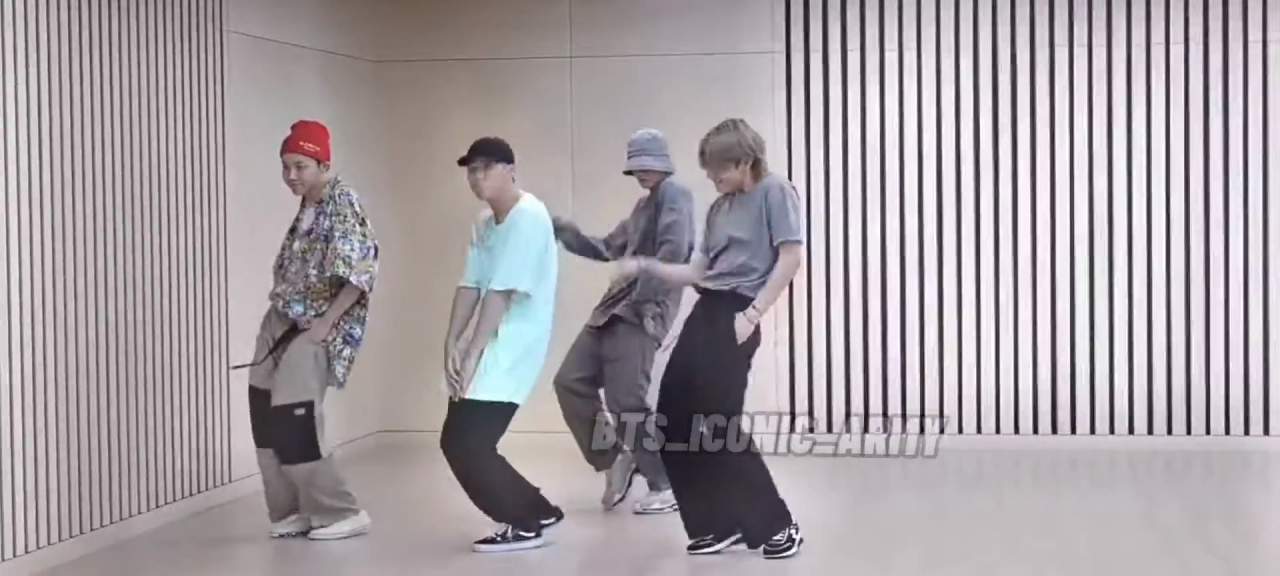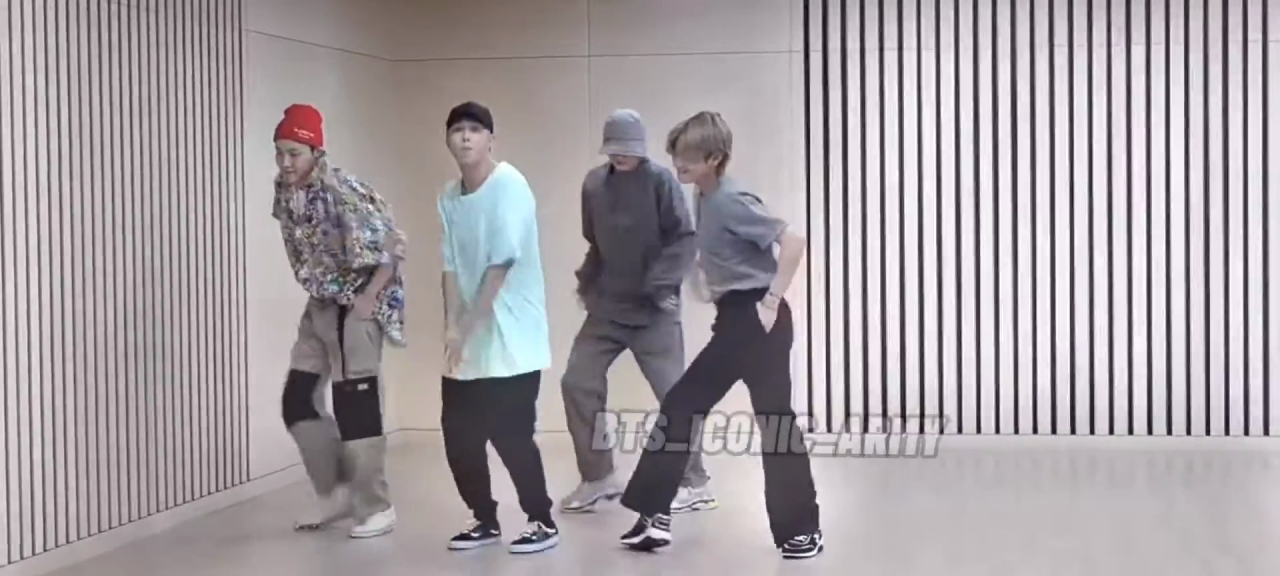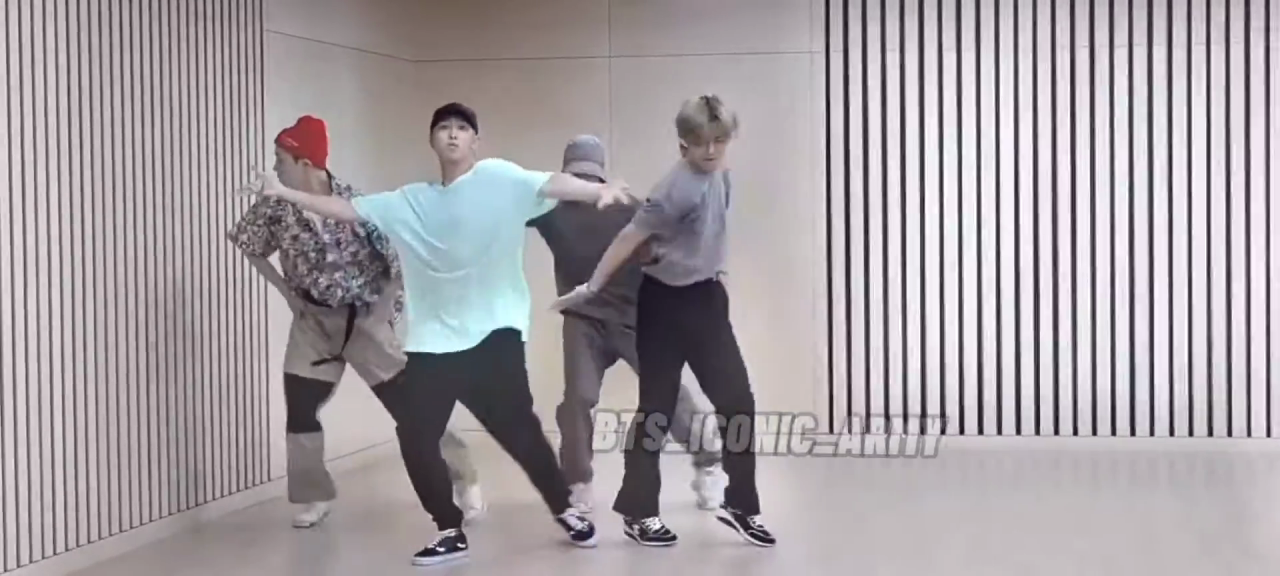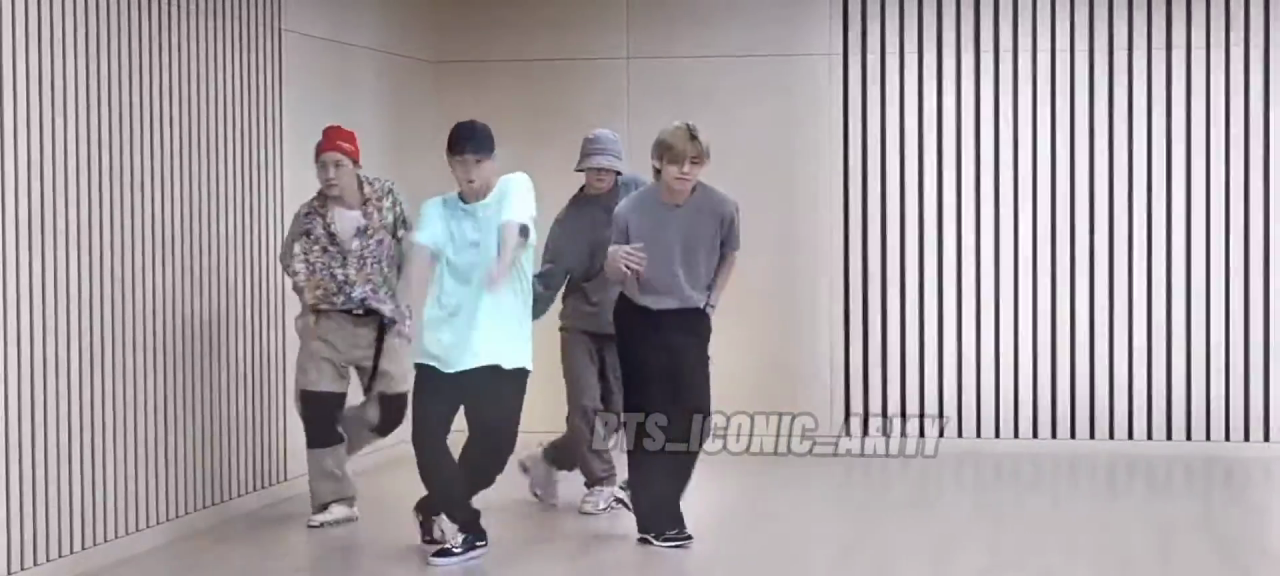
dt=0.4s
person 1, frame 1
left shoulder: (529, 217)
right shoulder: (485, 224)
left elbow: (501, 294)
right elbow: (470, 287)
left wrist: (470, 358)
right wrist: (451, 345)
left hip: (510, 353)
right hip: (486, 352)
left knee: (467, 444)
right knee: (459, 441)
left ankle: (522, 524)
right ankle: (537, 508)
person 1, frame 2
left shoulder: (509, 185)
right shoulder: (449, 199)
left elbow: (500, 263)
right elbow: (453, 266)
left wrist: (469, 326)
right wrist: (453, 329)
left hip: (515, 332)
right hip: (471, 336)
left knee: (510, 431)
right knee: (458, 432)
left ankle: (542, 519)
right ankle: (484, 518)
person 1, frame 3
left shoulder: (500, 178)
right shoulder: (412, 199)
left elbow: (550, 185)
right elbow: (351, 210)
left wrist: (597, 188)
right wrist: (287, 195)
left hip: (495, 329)
right hip: (433, 338)
left knee: (516, 425)
right knee: (416, 434)
left ankle: (562, 506)
right ankle: (451, 529)
person 1, frame 4
left shoulder: (515, 187)
right shoulder: (436, 209)
left elbow: (514, 227)
right elbow: (423, 250)
left wrist: (504, 258)
left hip: (499, 349)
right hip: (441, 347)
left knee: (493, 446)
right knee: (428, 439)
left ankle: (436, 512)
right ankle: (468, 528)
person 2, frame 1
left shoulder: (777, 192)
right shoulder: (719, 207)
left elbow: (791, 258)
left wrist: (753, 314)
right wrist: (646, 266)
left hip: (733, 319)
right hip: (703, 315)
left knee: (719, 427)
right knee: (671, 423)
left ankle: (778, 525)
right ankle: (726, 521)
person 2, frame 2
left shoulder: (730, 199)
right shoulder: (705, 195)
left elbow: (793, 242)
left wrist: (772, 299)
left hip: (757, 317)
right hip: (734, 318)
left knee: (774, 420)
right knee: (680, 406)
left ankle: (801, 528)
right ankle: (654, 515)
person 2, frame 3
left shoulder: (720, 175)
right shoulder: (679, 187)
right elbow: (632, 237)
left wrist: (716, 269)
right wrist: (590, 286)
left hip: (708, 297)
right hip: (666, 300)
left knee: (736, 399)
right knee: (657, 407)
left ankle: (741, 507)
right ankle: (639, 513)
person 2, frame 4
left shoulder: (720, 206)
right shoulder: (631, 209)
left elbow: (728, 257)
right elbow: (614, 267)
left wrist: (711, 302)
right wrist: (617, 260)
left hip: (690, 323)
right hip: (640, 321)
left knee: (696, 422)
right knee: (649, 421)
left ankle: (654, 501)
right ankle: (658, 521)
person 3, frame 1
left shoulder: (344, 204)
right shoulder: (306, 206)
left elbow: (360, 273)
left wrist: (327, 324)
right wrist: (280, 309)
left hip: (313, 331)
right hip: (280, 323)
left knee: (294, 425)
right knee: (268, 424)
left ankle: (344, 514)
right ankle: (296, 511)
person 3, frame 2
left shoulder: (339, 188)
right shoulder: (284, 187)
left elbow: (384, 240)
left wrist: (371, 296)
right wrist: (307, 280)
left hip: (357, 305)
right hip: (319, 306)
left knee: (356, 404)
right knee: (297, 399)
left ankle: (375, 508)
right ankle: (339, 490)
person 3, frame 3
right shoulder: (276, 204)
left elbow: (397, 258)
right elbow: (250, 245)
left wrist: (386, 309)
right wrist: (285, 290)
left hip: (362, 314)
right hip: (312, 314)
right knee: (300, 408)
left ankle: (462, 478)
right ankle: (316, 498)
person 3, frame 4
left shoulder: (386, 199)
right shoulder: (309, 216)
left elbow: (407, 256)
right elbow: (289, 265)
left wrist: (398, 306)
right wrist: (308, 303)
left hip: (381, 323)
right hip: (329, 323)
left knee: (387, 413)
right knee: (318, 411)
left ankle: (335, 446)
right ankle: (336, 502)
person 4, frame 1
left shoulder: (674, 195)
right shoulder: (645, 204)
left elbow: (674, 251)
right elbow: (609, 248)
left wrist: (649, 300)
right wrist: (565, 232)
left hip: (641, 312)
right hip: (615, 309)
left knee: (627, 402)
right knee: (569, 381)
left ankle: (669, 486)
right ankle: (613, 459)
person 4, frame 2
left shoulder: (660, 180)
right shoulder: (594, 182)
left elbow: (685, 240)
left wrist: (658, 281)
right wrist: (588, 280)
left hip: (653, 308)
right hip: (605, 306)
left knee: (673, 393)
right knee: (577, 384)
left ankle: (694, 484)
right ankle: (598, 479)
person 4, frame 3
left shoulder: (626, 204)
right shoulder: (556, 207)
left hip: (634, 316)
right hip: (584, 318)
right knee: (578, 398)
left ankle: (708, 465)
right ankle: (577, 482)
person 4, frame 4
left shoulder: (635, 191)
right shoulder: (570, 218)
right elbow: (548, 276)
right hip: (582, 320)
left knee: (608, 413)
right knee: (585, 408)
left ankle: (546, 462)
right ankle: (602, 483)
